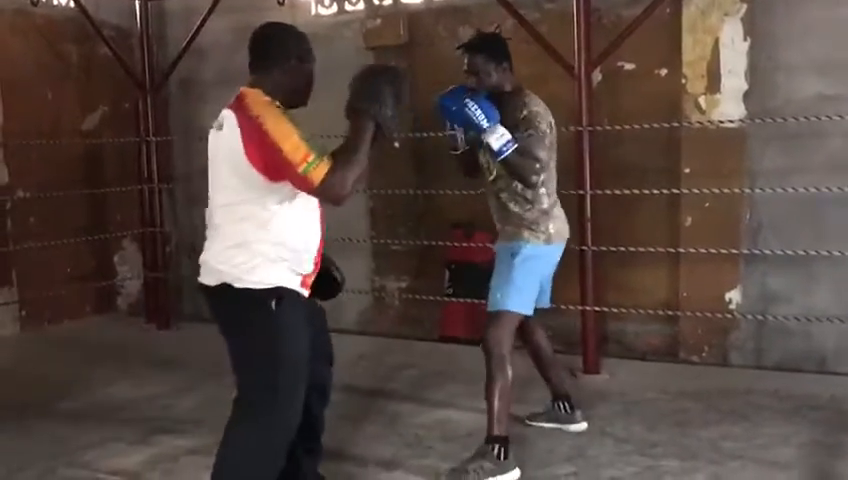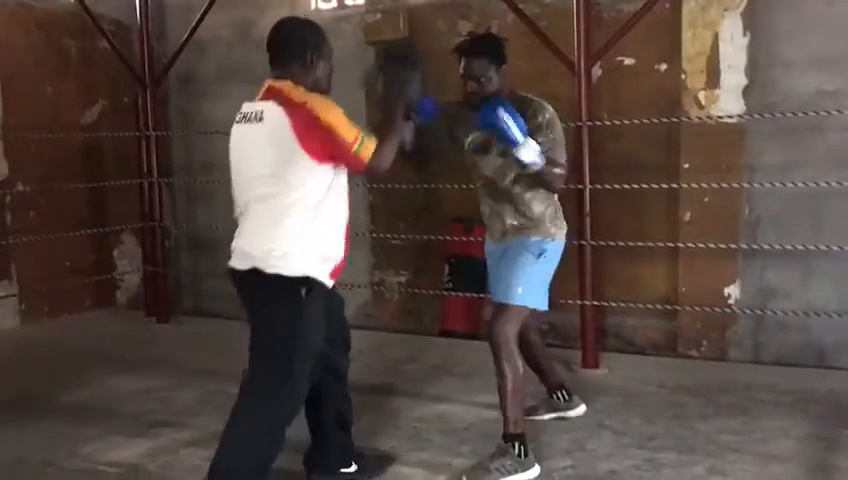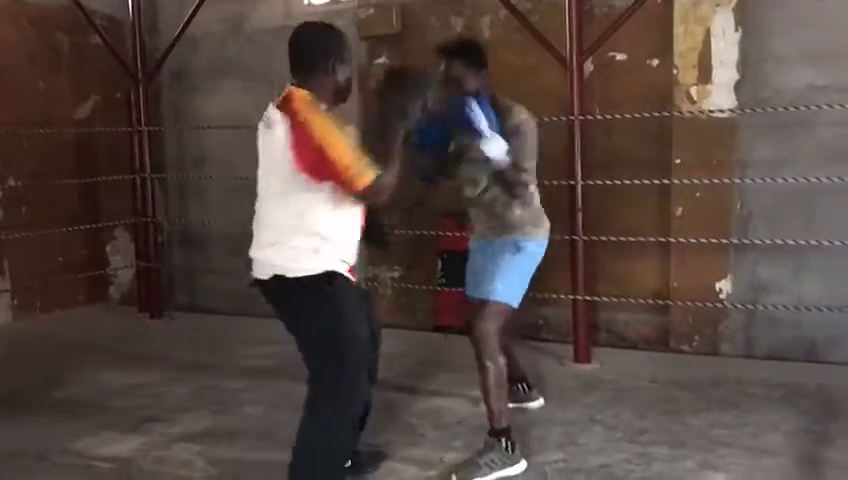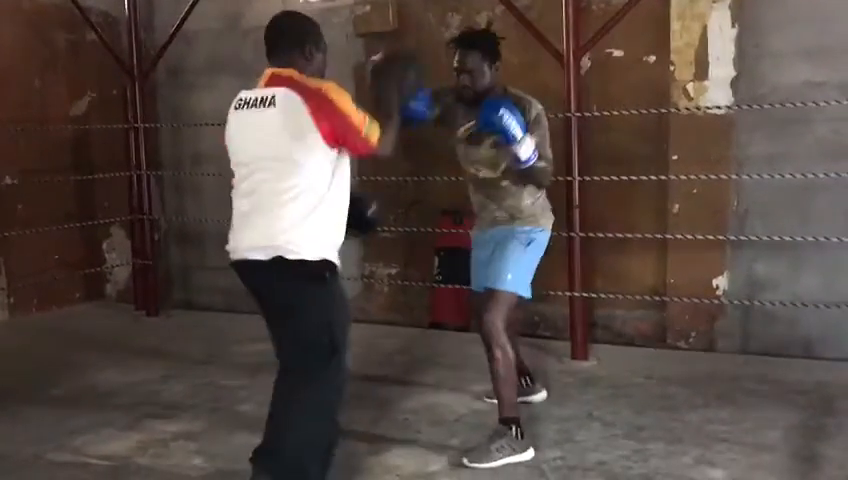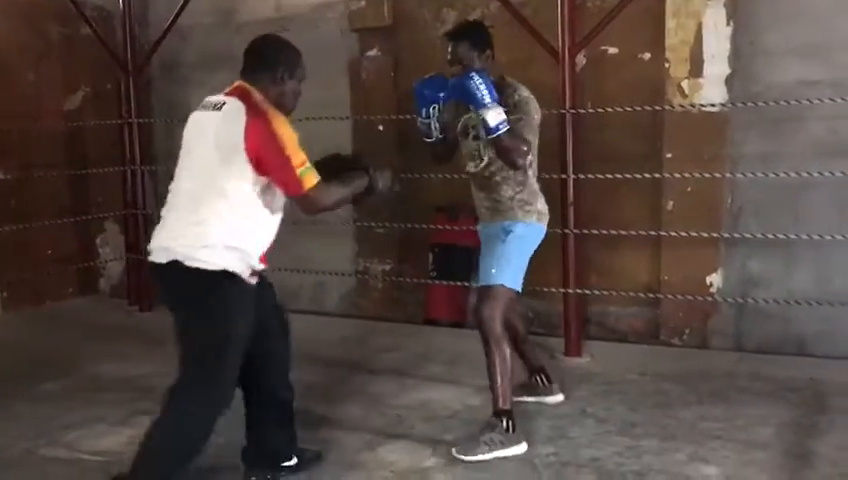
dt=0.5s
person 1, frame 1
left shoulder: (236, 115)
right shoulder: (262, 118)
right elbow: (335, 186)
left wrist: (310, 246)
right wrist: (368, 120)
left hip: (269, 282)
right hip: (256, 288)
left knee: (309, 374)
right knee: (270, 406)
person 1, frame 2
left shoulder: (256, 110)
right shoulder: (307, 109)
right elbow: (379, 157)
right wrist: (398, 105)
left hip: (292, 268)
right hip: (285, 274)
left knee: (329, 363)
right knee: (273, 391)
person 1, frame 3
left shoulder: (302, 111)
right shoulder: (312, 122)
right elbow: (377, 191)
right wrist: (398, 128)
left hip: (321, 269)
right hip: (305, 275)
left knee: (361, 351)
right knee: (341, 382)
person 1, frame 4
left shoulder: (241, 105)
right shoulder: (316, 96)
right elbow: (381, 144)
left wrist: (345, 204)
right wrist: (390, 96)
left hip: (252, 252)
right hip: (297, 258)
left knee: (301, 364)
right knee: (316, 373)
person 1, frame 5
left shoulder: (210, 110)
right shoulder: (264, 120)
right elbow: (314, 198)
right wrist: (365, 180)
left hip: (184, 257)
right hip: (209, 266)
left knee: (269, 347)
right knee: (208, 381)
person 2, frame 1
left shoulder: (529, 112)
right shoulder: (495, 110)
left elbow: (531, 174)
right elbow: (471, 169)
left wrist: (491, 130)
right wrist: (463, 129)
left hip: (533, 238)
right hip: (526, 236)
left knee: (496, 337)
right knee: (526, 324)
right ankle: (565, 407)
person 2, frame 2
left shoulder: (537, 113)
right shoulder: (459, 113)
left elbow: (555, 181)
right elbow: (421, 151)
left wrist: (522, 143)
right wrist: (420, 128)
left hip: (537, 235)
right hip: (498, 237)
left knee: (501, 332)
right knee: (517, 325)
right ankle: (563, 398)
person 2, frame 3
left shoulder: (515, 118)
right shoulder: (458, 115)
left elbow: (519, 188)
right elbow: (447, 165)
left wrist: (489, 142)
right wrist: (428, 139)
left hip: (520, 237)
right hip: (486, 234)
left knee: (484, 327)
right knee: (480, 314)
right ankle: (521, 388)
person 2, frame 4
left shoulder: (527, 109)
right shoulder: (454, 100)
left elbow: (543, 177)
right elbow: (417, 113)
left wrist: (518, 140)
right wrist: (414, 105)
left hip: (525, 228)
right hip: (487, 227)
left knee: (492, 321)
right knee: (488, 312)
left ankle: (512, 435)
right ankle: (524, 382)
person 2, frame 5
left shoulder: (517, 97)
right shoulder: (461, 100)
left elbow: (519, 158)
right elbow: (441, 154)
left wrist: (489, 109)
right wrist: (429, 112)
left hip: (519, 219)
right hip: (494, 219)
left knee: (487, 314)
right knee: (502, 306)
left ankle: (504, 428)
right ankle: (542, 381)
